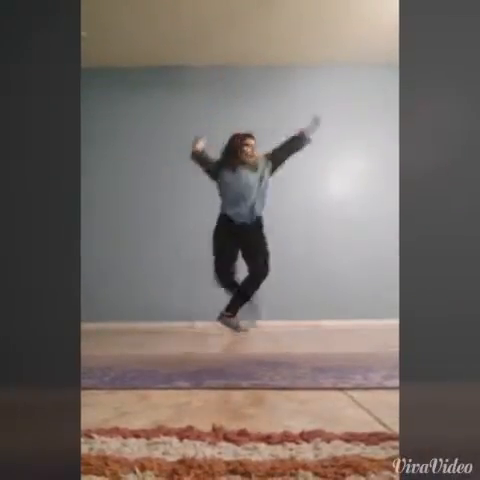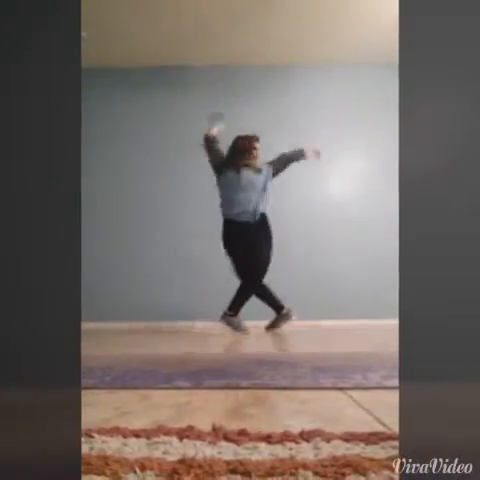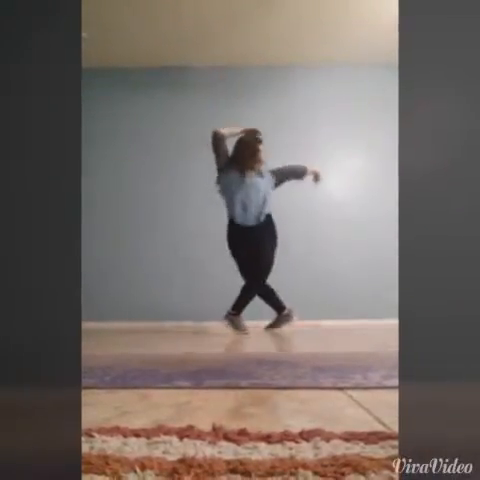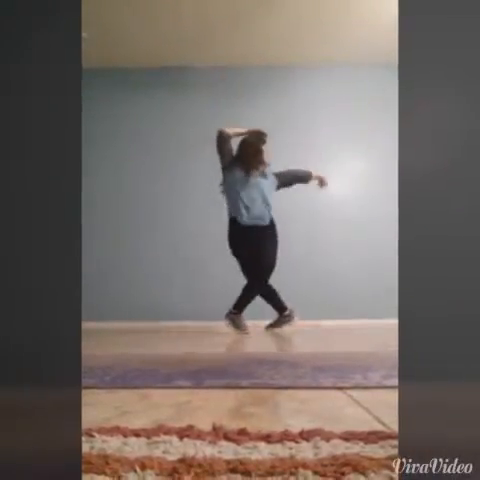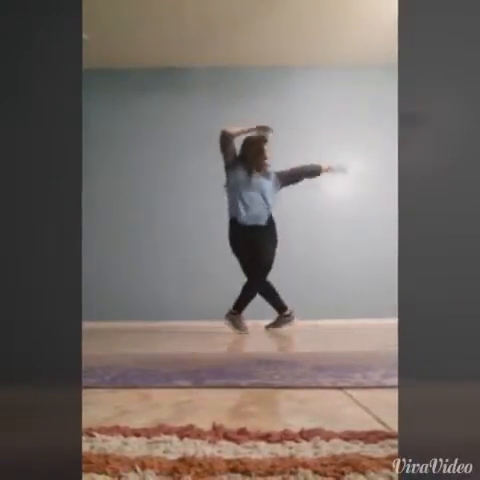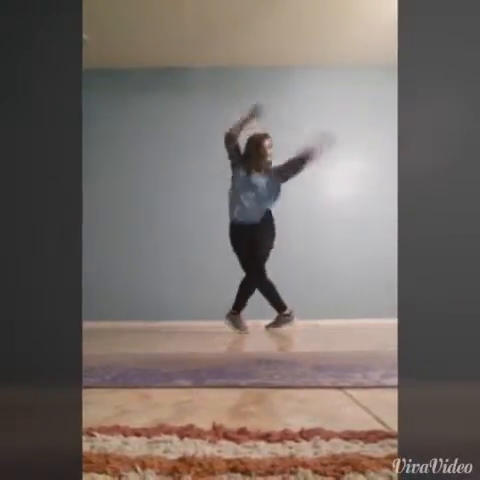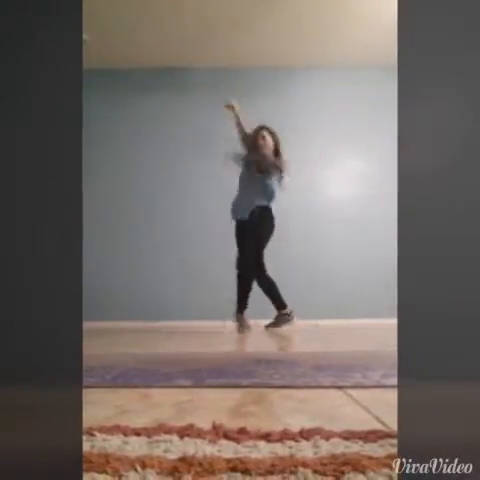
dt=0.1s
person 1, frame 1
left shoulder: (263, 166)
right shoulder: (221, 170)
left elbow: (288, 147)
right elbow: (197, 154)
left wrist: (308, 131)
right wrist: (200, 143)
left hip: (252, 227)
right hip: (227, 226)
left knee: (260, 272)
right knee: (224, 274)
left ankle: (229, 314)
person 1, frame 2
left shoulder: (264, 171)
right shoulder: (224, 169)
left elbow: (286, 157)
right elbow: (209, 140)
left wrist: (307, 152)
right wrist: (215, 131)
left hip: (259, 228)
right hip: (234, 228)
left knee: (254, 276)
right knee: (249, 277)
left ankle: (231, 314)
right ankle: (281, 311)
person 1, frame 3
left shoulder: (266, 175)
right shoulder: (227, 169)
left elbow: (288, 171)
right elbow: (217, 136)
left wrist: (309, 170)
right wrist: (241, 132)
left hip: (264, 229)
right hip: (238, 231)
left knee: (257, 277)
right knee: (254, 278)
left ankle: (234, 314)
right ankle: (283, 311)
person 1, frame 4
left shoulder: (269, 176)
right shoulder: (231, 168)
left elbow: (293, 174)
right elbow: (222, 135)
left wrist: (314, 176)
right wrist: (247, 133)
left hip: (264, 230)
right hip: (239, 230)
left knee: (260, 277)
right knee: (255, 278)
left ankle: (236, 313)
right ankle: (284, 312)
person 1, frame 5
left shoulder: (272, 177)
right shoulder: (235, 169)
left elbow: (297, 172)
right elbow: (226, 136)
left wrist: (323, 168)
right wrist: (251, 132)
left hip: (264, 230)
right hip: (239, 231)
left knee: (258, 276)
right knee: (255, 277)
left ankle: (235, 314)
right ankle: (284, 313)
person 1, frame 6
left shoulder: (275, 173)
right shoulder: (240, 166)
left elbow: (297, 162)
right elbow: (230, 138)
left wrist: (311, 151)
right wrist: (248, 118)
left hip: (262, 225)
right hip: (239, 227)
left knee: (255, 272)
right knee: (255, 272)
left ankle: (236, 313)
right ankle: (283, 312)
person 1, frame 7
left shoulder: (273, 164)
right shoulder: (254, 160)
left elbow: (261, 161)
right elbow: (247, 141)
right wrist: (236, 114)
left hip: (260, 220)
right hip: (243, 221)
left knee: (246, 266)
right knee: (256, 268)
left ankle: (241, 313)
right ankle: (283, 311)
